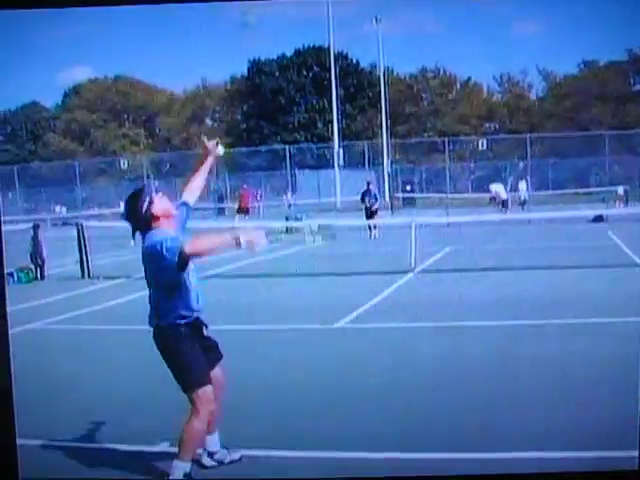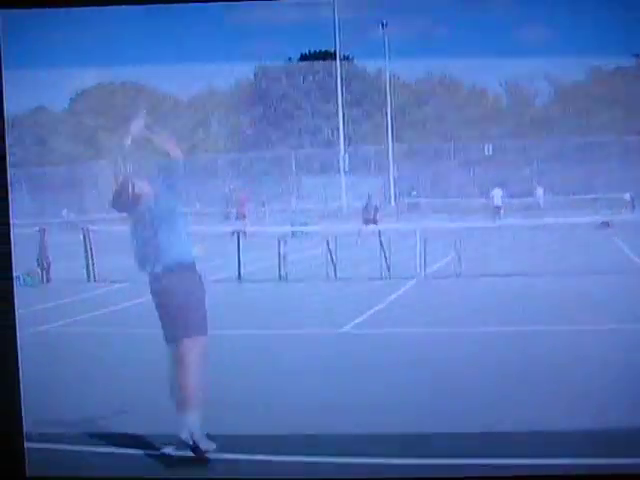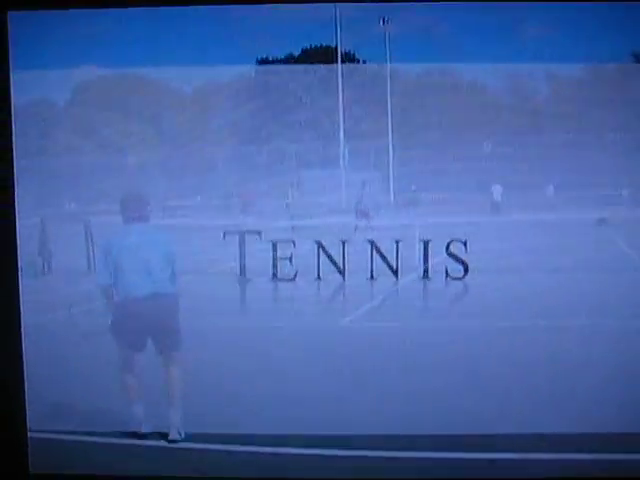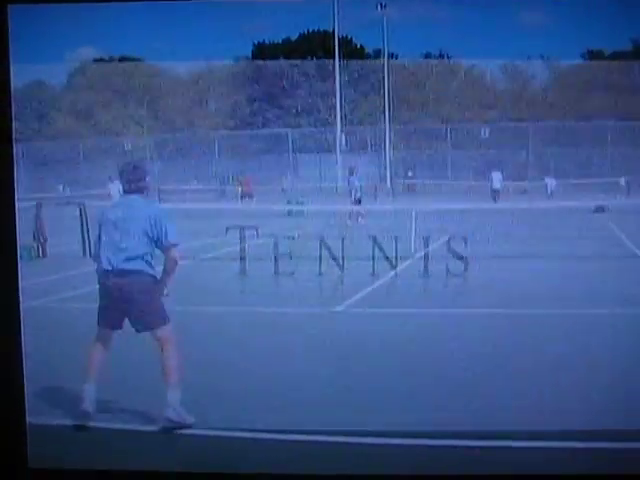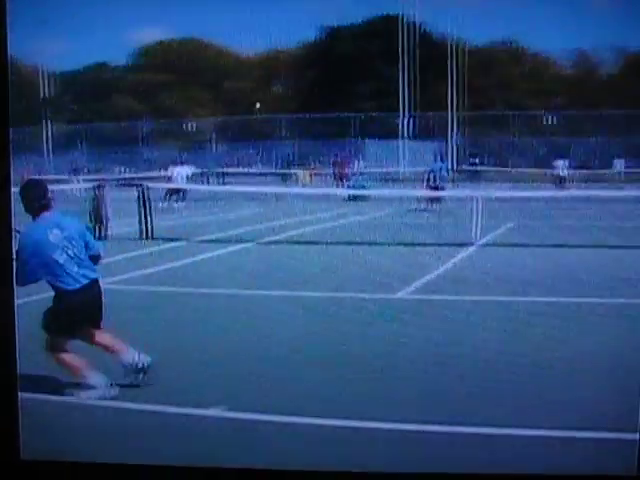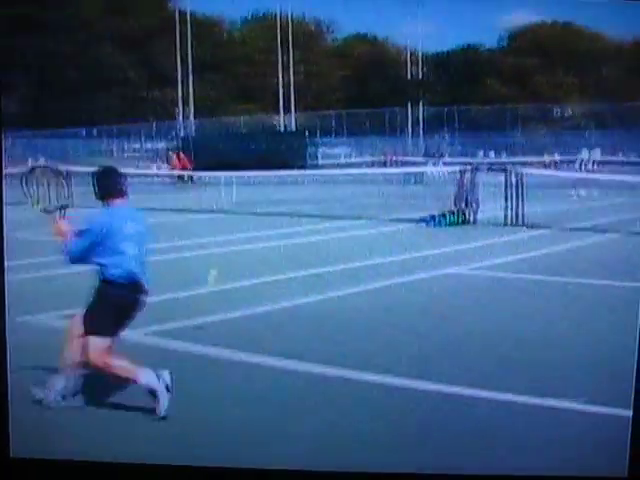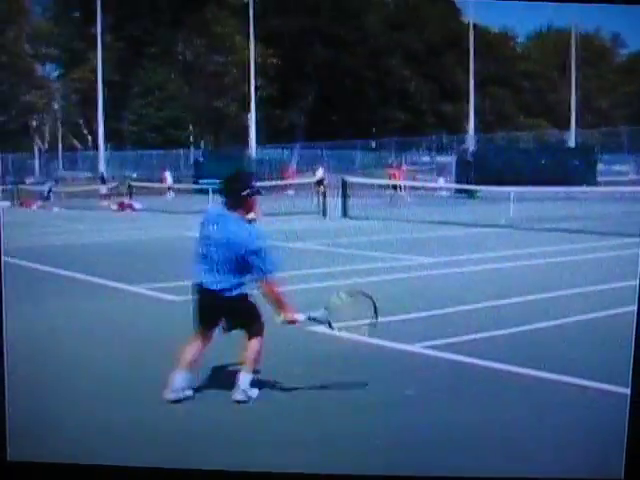
dt=0.7s
person 1, frame 1
left shoulder: (171, 228)
right shoulder: (159, 243)
left elbow: (189, 192)
right elbow: (192, 248)
left wrist: (208, 159)
right wrist: (236, 237)
left hip: (189, 325)
right hip: (175, 332)
left knee: (216, 384)
right knee: (204, 404)
left ankle: (212, 450)
person 1, frame 2
left shoulder: (138, 227)
right shoulder: (161, 201)
right elbow: (175, 157)
right wrist: (145, 134)
left hip: (161, 285)
right hip: (183, 280)
left knee: (179, 358)
right knee: (194, 354)
left ankle: (186, 425)
right ankle: (193, 428)
person 1, frame 3
left shoulder: (113, 244)
right shoulder: (161, 238)
left elbow: (105, 286)
right elbow: (172, 279)
left wrist: (118, 310)
left hip: (132, 309)
right hip: (165, 305)
left knee: (126, 364)
right knee: (171, 364)
left ankle: (138, 419)
right ankle: (175, 426)
person 1, frame 4
left shoulder: (108, 211)
right shoulder: (152, 211)
left elbow: (97, 253)
right elbow: (172, 257)
right wrist: (162, 284)
left hip: (109, 282)
right hip: (140, 281)
left knee: (102, 341)
right knee: (167, 343)
left ankle: (87, 400)
right ankle: (173, 409)
person 1, frame 5
left shoulder: (28, 237)
right shoulder: (72, 223)
left elbow: (22, 279)
right elbow: (96, 255)
left hip: (70, 298)
right hip: (92, 289)
left knee: (55, 346)
right knee: (90, 333)
left ankle: (100, 385)
right ankle: (134, 359)
person 1, frame 6
left shoulder: (103, 219)
right shoulder: (137, 217)
left elbow: (73, 251)
left wrist: (64, 231)
right wrist: (74, 234)
left hip: (115, 290)
right hip: (133, 290)
left knee: (95, 356)
right knee: (80, 327)
left ankle: (153, 380)
right ankle: (61, 387)
person 1, frame 7
left shoulder: (211, 216)
right shoulder: (250, 237)
right elbow: (267, 282)
right wrist: (286, 310)
left hip: (205, 292)
right hip: (233, 298)
left knee: (202, 337)
right knee: (256, 331)
left ankle: (177, 385)
right ankle: (243, 386)
